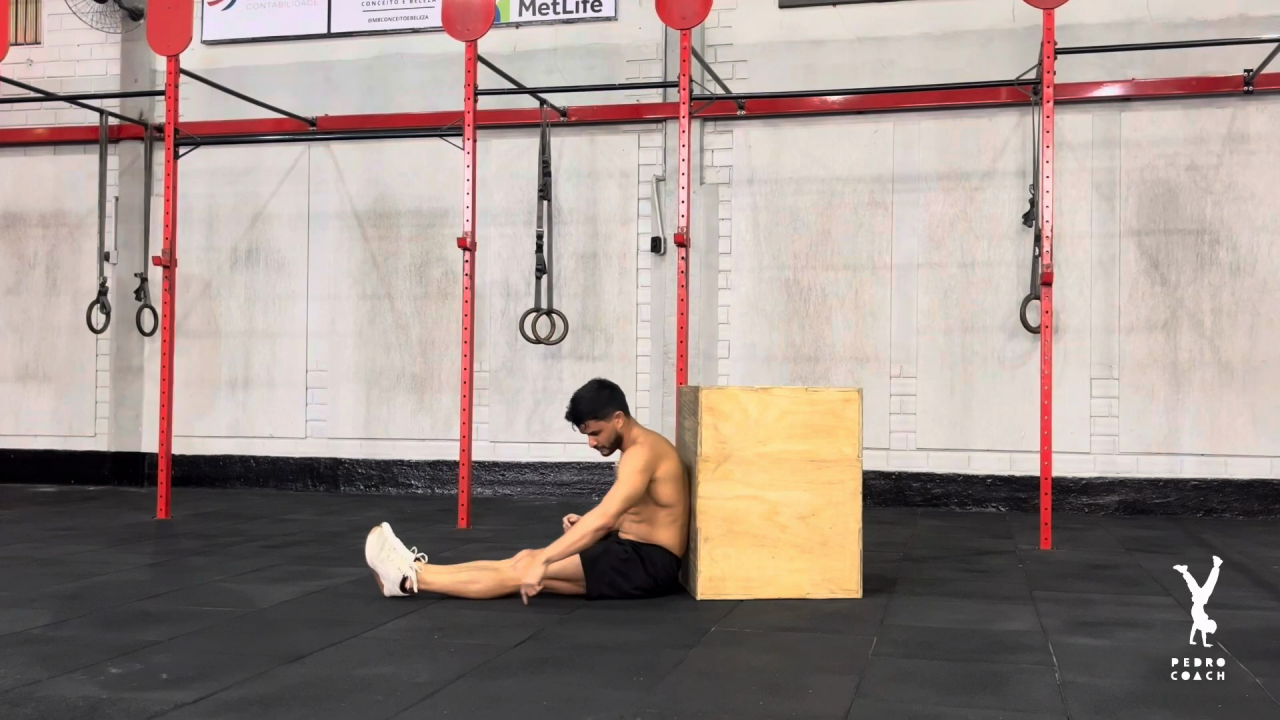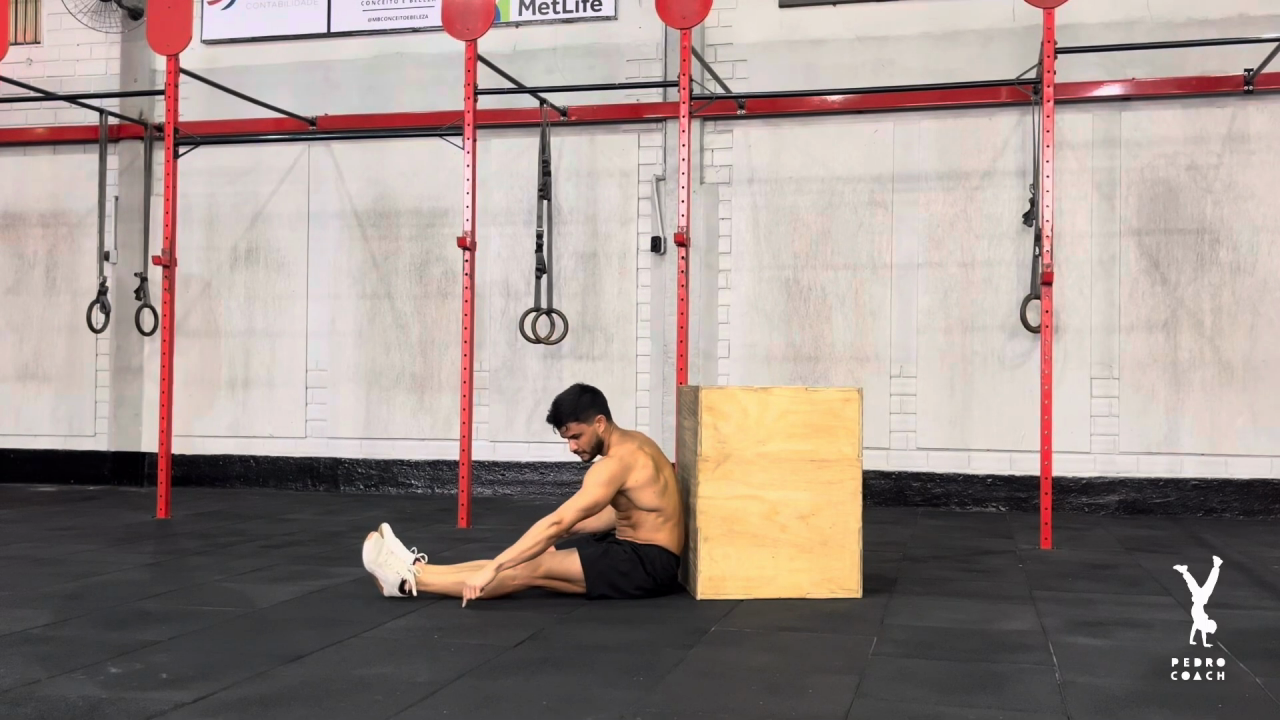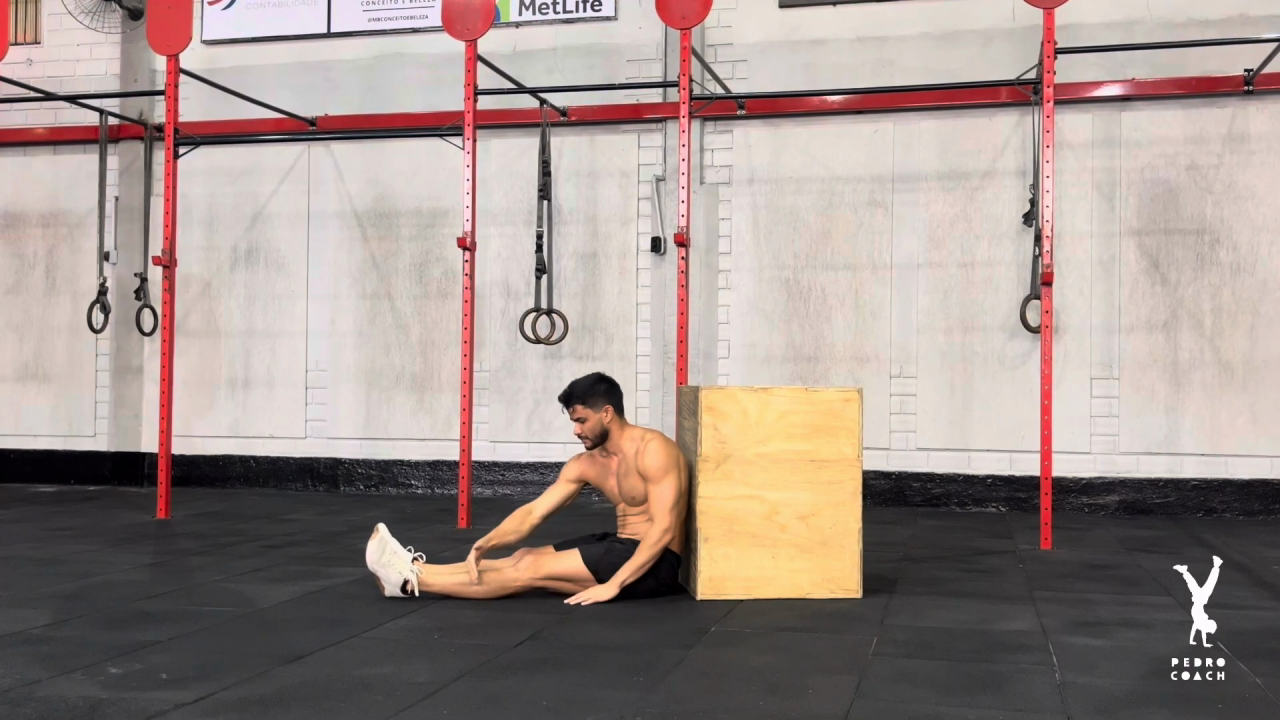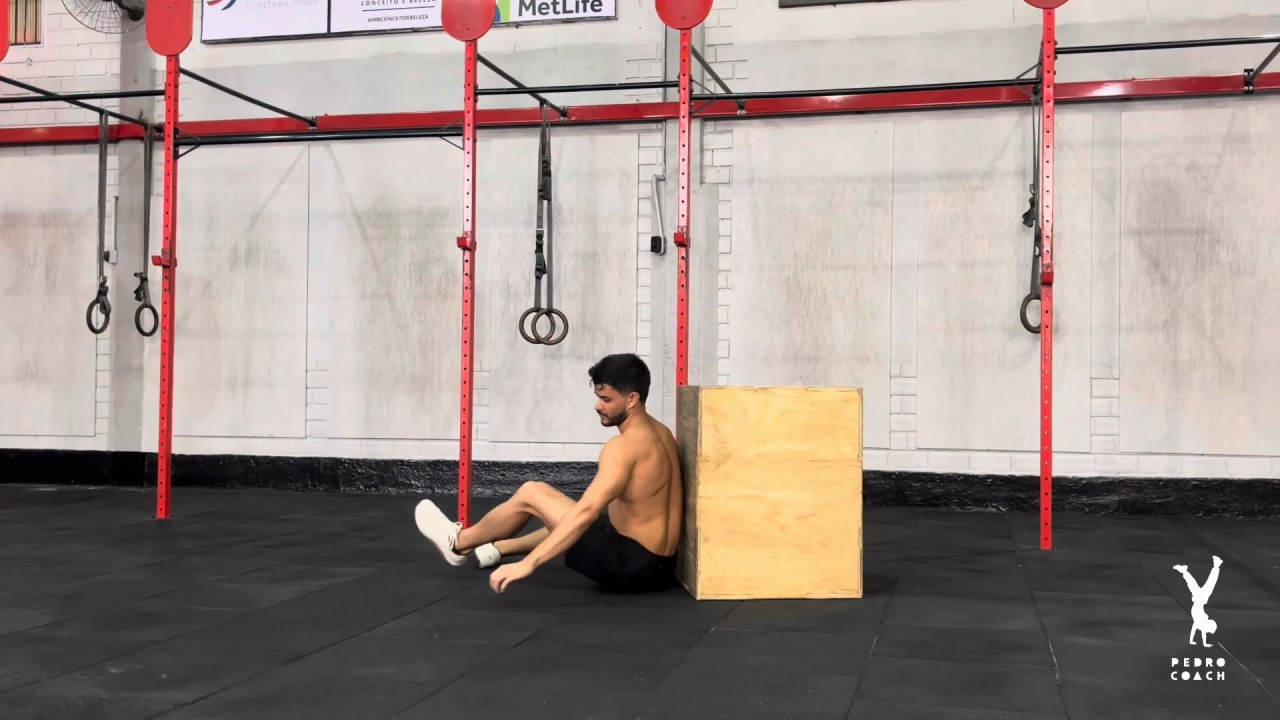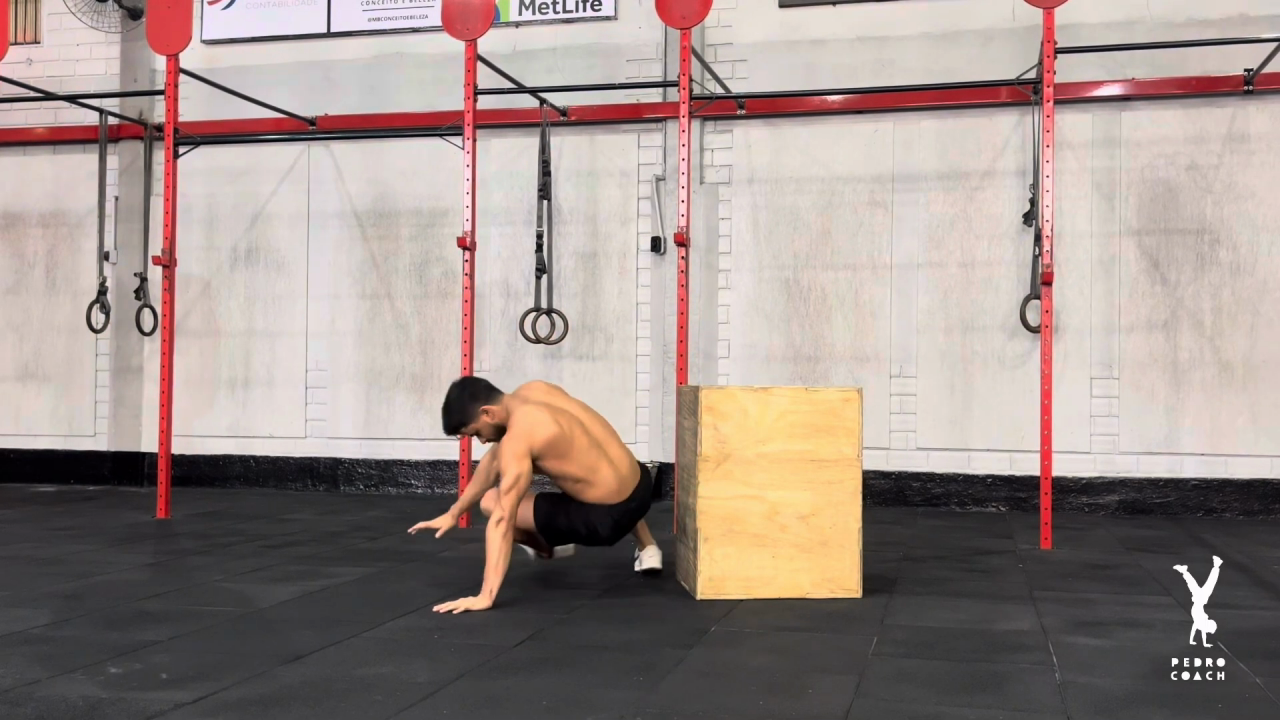
dt=1s
person 1, frame 1
left shoulder: (643, 452)
right shoulder: (639, 447)
left elbow: (603, 519)
left wrist: (542, 563)
right wrist: (585, 524)
left hip: (650, 564)
right hip: (634, 550)
left knee: (530, 566)
right knee: (527, 558)
left ankle: (410, 578)
right ankle: (416, 569)
person 1, frame 2
left shoulder: (617, 462)
right shoulder: (630, 444)
left elbow: (557, 522)
left wrist: (492, 569)
right wrist: (567, 530)
left hip: (648, 563)
right hip: (632, 548)
left knee: (530, 570)
right knee: (523, 559)
left ankle: (408, 580)
right ankle: (417, 568)
person 1, frame 3
left shoulder: (653, 449)
right shoulder: (585, 464)
left elbow: (664, 528)
right elbow: (532, 513)
left wrist: (614, 585)
right wrist: (485, 545)
left hip: (653, 564)
right hip: (623, 547)
left knee: (530, 571)
right knee: (521, 558)
left ankle: (411, 581)
right ankle: (416, 569)
person 1, frame 4
left shoulder: (627, 446)
right shoulder: (660, 434)
left elbow: (586, 512)
left wrist: (529, 563)
left hip: (630, 565)
right hip: (660, 568)
left knee: (531, 494)
right knee: (575, 526)
left ankle: (458, 542)
right ankle: (497, 546)
person 1, frame 5
left shoulder: (519, 437)
right shoulder: (531, 392)
left elbow: (501, 520)
right elbow: (493, 460)
left wrist: (485, 596)
right wrist: (453, 513)
left hip: (607, 516)
right hip: (640, 487)
left knee: (492, 504)
left ankle: (542, 547)
right ankle: (648, 550)
